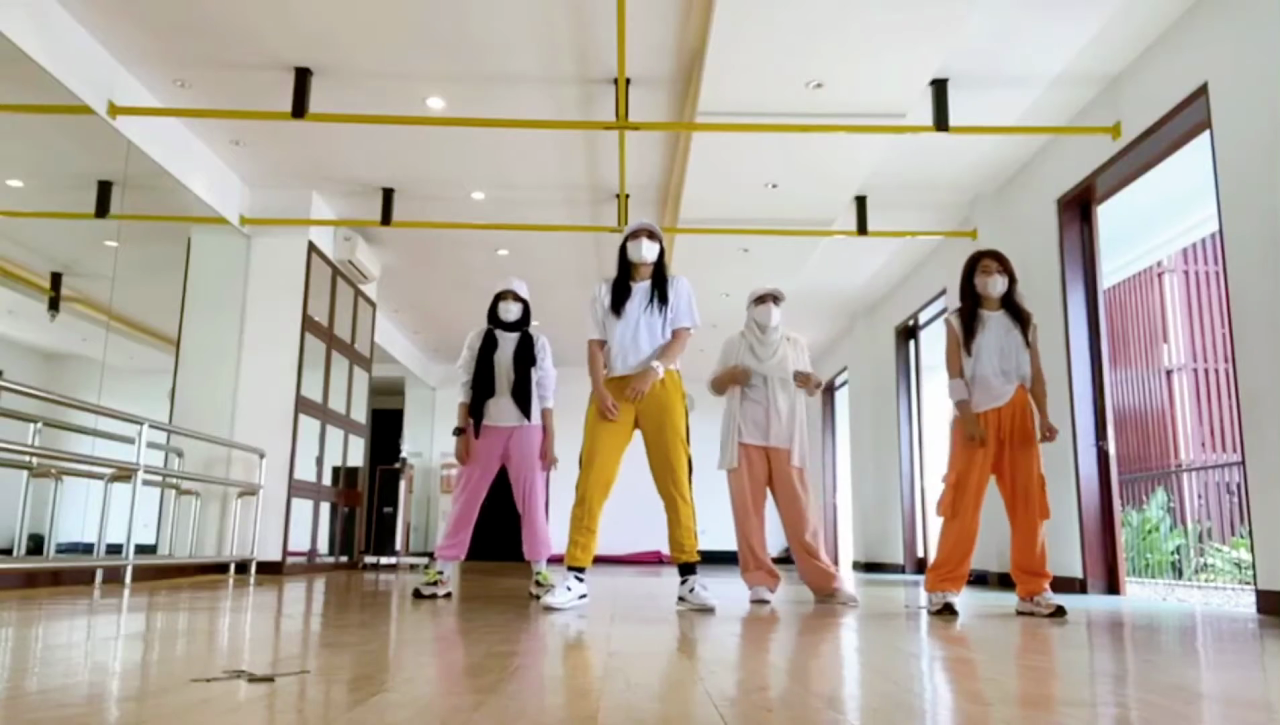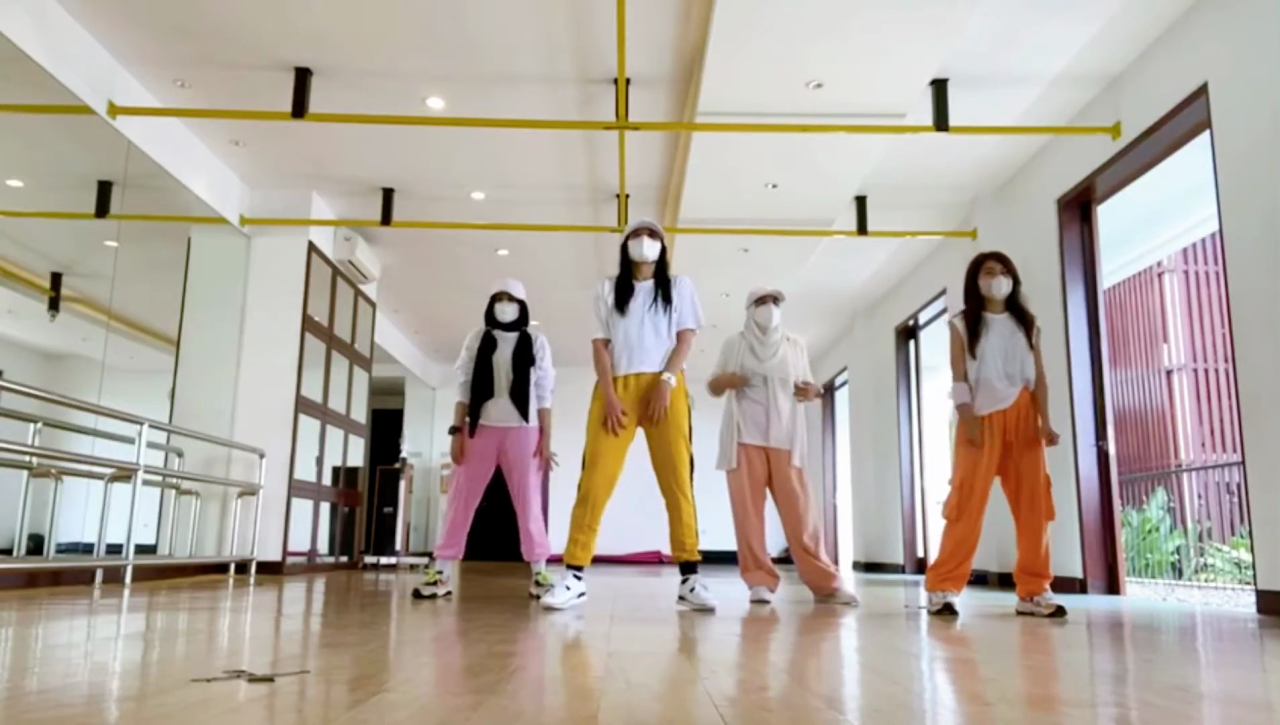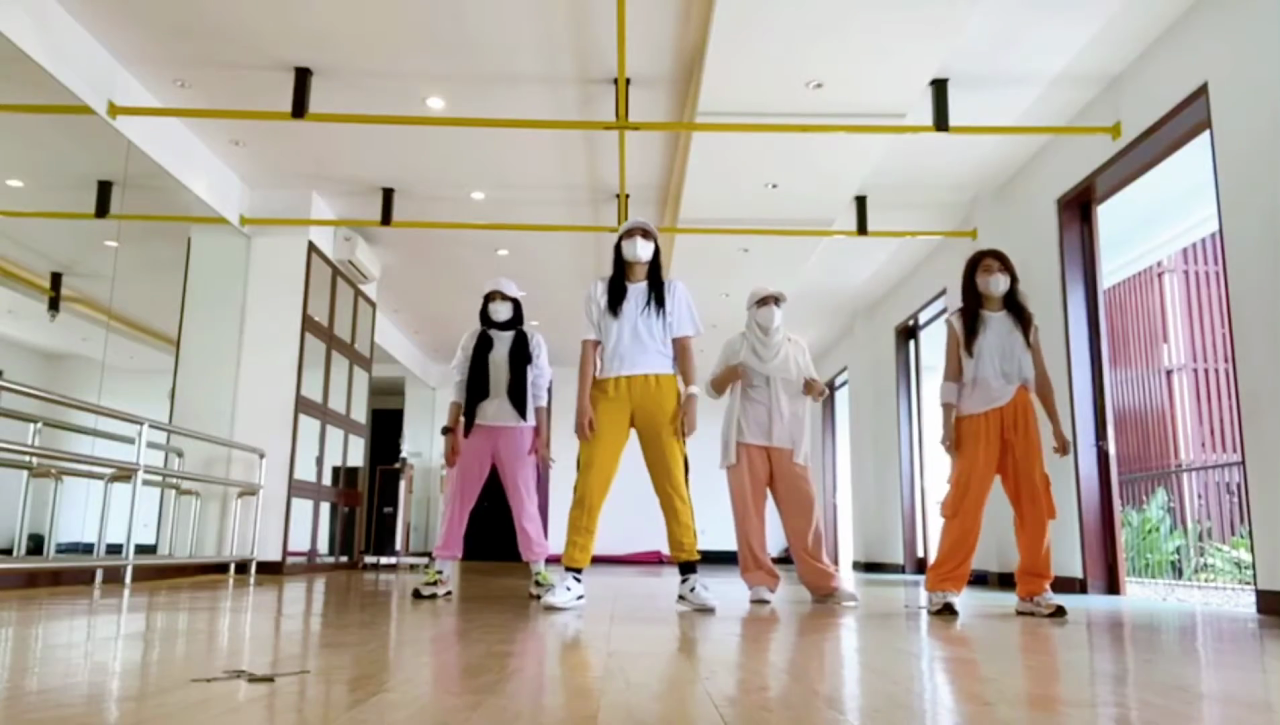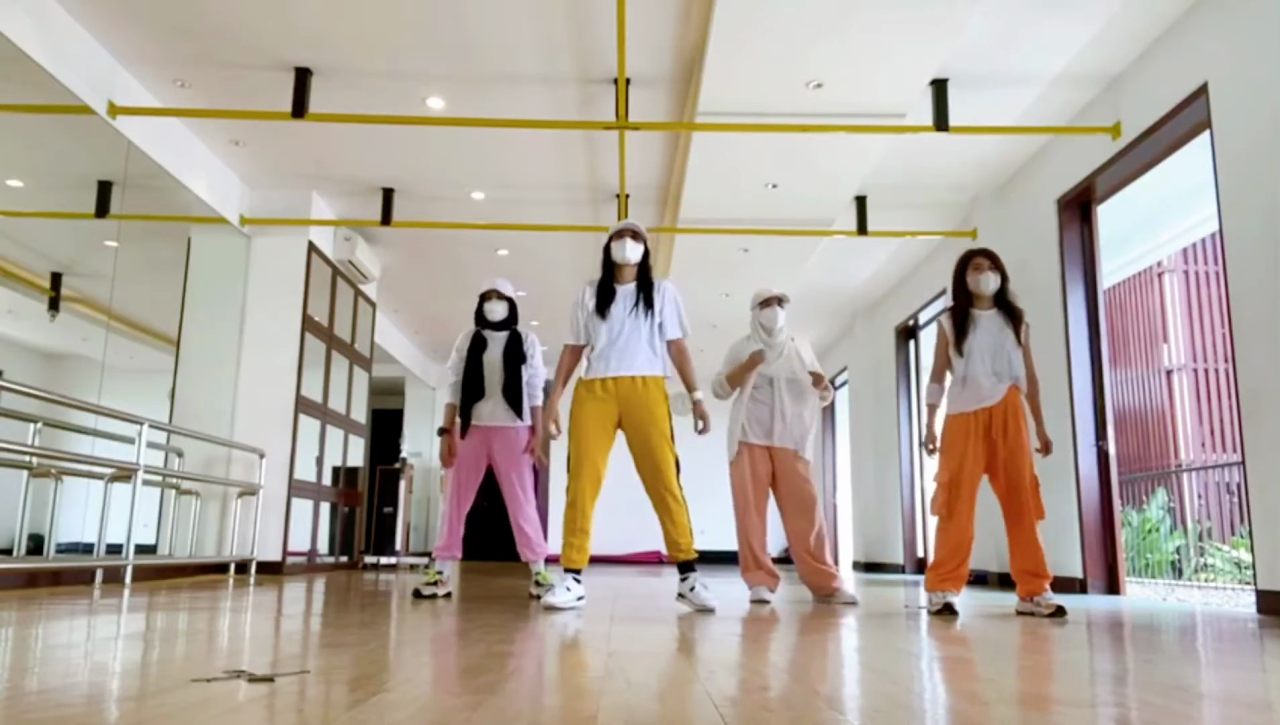
dt=0.2s
person 1, frame 1
left shoulder: (676, 287)
right shoulder: (606, 292)
left elbow: (681, 336)
right elbow: (596, 345)
left wrist: (653, 370)
right wrist: (600, 390)
left hip: (661, 389)
right hip: (612, 390)
left knee: (675, 480)
right knee: (592, 480)
left ankle: (689, 579)
right ankle: (576, 578)
person 1, frame 2
left shoulder: (679, 286)
right shoulder: (608, 289)
left elbow: (686, 338)
right elbow: (600, 345)
left wrist: (666, 381)
right wrist: (609, 395)
left hip: (664, 390)
right hip: (616, 391)
left knee: (678, 480)
right knee: (596, 479)
left ankle: (689, 578)
right ankle: (574, 576)
person 1, frame 3
left shoulder: (673, 290)
right shoulder: (601, 291)
left elbow: (683, 346)
right elbow: (590, 347)
left wrist: (690, 395)
right wrist: (583, 401)
left hip: (658, 390)
right hip: (608, 391)
left knee: (672, 481)
right knee: (590, 481)
left ankle: (689, 578)
right ankle: (573, 578)
person 1, frame 4
left shoulder: (662, 291)
right shoulder: (590, 293)
left elbow: (676, 346)
right elbow: (573, 348)
left wrist: (696, 396)
right wrist: (552, 399)
left hip: (645, 390)
right hip: (594, 392)
left knee: (664, 480)
right knee: (582, 482)
left ankle: (688, 576)
right ankle: (572, 579)
person 2, frame 1
left shoulder: (1023, 322)
right shoulder: (958, 322)
left elbow: (1035, 374)
right elbow: (955, 376)
left wrist: (1043, 416)
right wrist: (968, 418)
left hip: (1017, 414)
right hip: (976, 415)
left knee: (1027, 499)
right knee: (964, 500)
left ankle: (1033, 590)
right ankle: (943, 587)
person 2, frame 2
left shoulder: (1027, 324)
right shoulder: (962, 325)
left elbow: (1038, 378)
right elbow: (959, 379)
left wrist: (1044, 420)
right wrist: (970, 421)
left hip: (1022, 417)
right hip: (980, 419)
left knee: (1033, 502)
right knee: (968, 502)
left ankle: (1033, 590)
right ankle: (943, 587)
person 2, frame 3
left shoulder: (1025, 323)
right shoulder: (960, 323)
left elbow: (1040, 377)
right elbow: (951, 377)
left wrist: (1056, 426)
right wrist: (948, 423)
left hip: (1020, 415)
right hip: (976, 417)
left knee: (1033, 500)
right knee: (966, 499)
left ankle: (1033, 590)
right ankle: (943, 587)
person 2, frame 4
left shoulder: (1016, 321)
right shoulder: (950, 322)
left elbow: (1029, 376)
right elbow: (938, 376)
left wrist: (1040, 425)
right wrist: (929, 424)
left hip: (1009, 414)
right hip: (965, 415)
left knee: (1022, 499)
right knee: (958, 500)
left ankle: (1033, 590)
right ankle: (943, 588)
person 3, frame 1
left shoulder: (537, 343)
right shoulder: (479, 339)
left elbow: (546, 394)
right elbow: (467, 388)
left wrist: (549, 438)
right wrist: (461, 431)
left hip: (526, 429)
right hip: (484, 428)
left knee: (532, 501)
right knee: (466, 498)
left ankle: (540, 572)
right ankle: (442, 572)
person 3, frame 2
left shoulder: (536, 342)
right shoulder: (477, 339)
left elbow: (544, 394)
right elbow: (465, 387)
left wrist: (546, 438)
right wrist: (457, 430)
left hip: (521, 429)
right hip: (480, 428)
left knee: (528, 501)
right knee: (461, 497)
left ankle: (539, 572)
right ankle: (442, 571)
person 3, frame 3
left shoulder: (532, 341)
right shoulder: (473, 339)
left elbow: (540, 392)
right elbow: (460, 387)
left wrist: (542, 435)
right wrist: (450, 430)
left hip: (517, 429)
right hip: (475, 428)
left knee: (524, 500)
right knee: (458, 498)
left ankle: (538, 572)
right ankle: (442, 572)
person 3, frame 4
left shoulder: (526, 341)
right shoulder: (468, 340)
left elbow: (535, 392)
right elbow: (455, 388)
left wrist: (537, 433)
right wrist: (447, 431)
left hip: (513, 429)
right hip: (472, 428)
left knee: (521, 500)
right knee: (456, 499)
left ankle: (538, 571)
right ankle: (442, 572)
person 4, frame 1
left shoulder: (795, 345)
right shoulder: (735, 344)
left elbow: (809, 388)
right elbow: (715, 386)
left wrist: (814, 384)
right wrist: (727, 377)
left hip: (786, 440)
right hip: (745, 439)
left knee: (798, 511)
right knee: (748, 509)
left ankle: (826, 581)
right ankle: (759, 580)
person 4, frame 2
left shoulder: (795, 346)
right shoulder: (735, 344)
left elbow: (807, 386)
right elbow: (713, 387)
left wrist: (813, 392)
right wrist: (725, 381)
left hip: (785, 440)
right hip: (745, 439)
left knee: (799, 511)
right knee: (748, 510)
left ankle: (825, 581)
right ankle: (759, 580)
person 4, frame 3
left shoulder: (796, 347)
right shoulder: (736, 345)
left elbow: (813, 388)
right elbow: (713, 389)
left wrist: (820, 390)
right wrist: (726, 376)
left hip: (787, 440)
right hip: (746, 439)
left knee: (802, 508)
right knee: (749, 510)
left ankle: (823, 582)
right ankle: (759, 580)
person 4, frame 4
left shoulder: (800, 347)
right shoulder: (742, 347)
left elbow: (824, 395)
right elbow: (719, 389)
left wrist: (824, 386)
right wrist: (745, 368)
left hip: (790, 441)
right hip: (750, 439)
left knee: (804, 507)
right knee: (750, 510)
left ankle: (825, 582)
right ankle: (759, 580)
